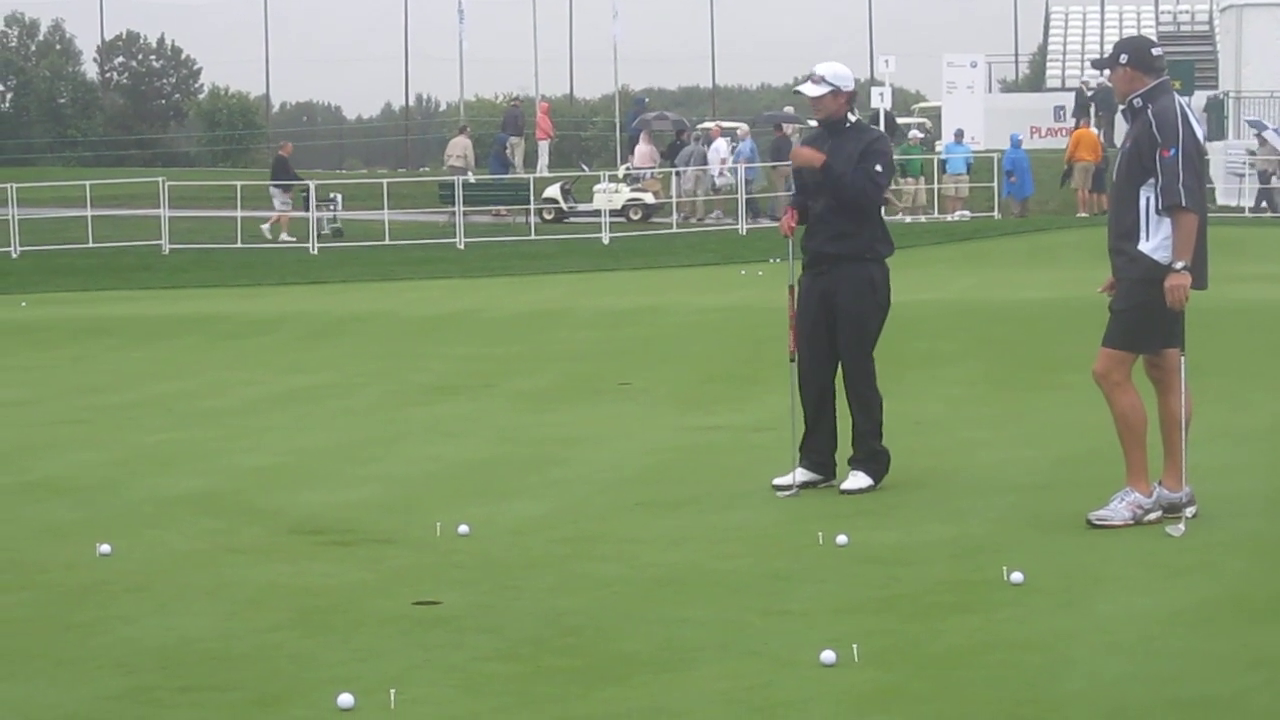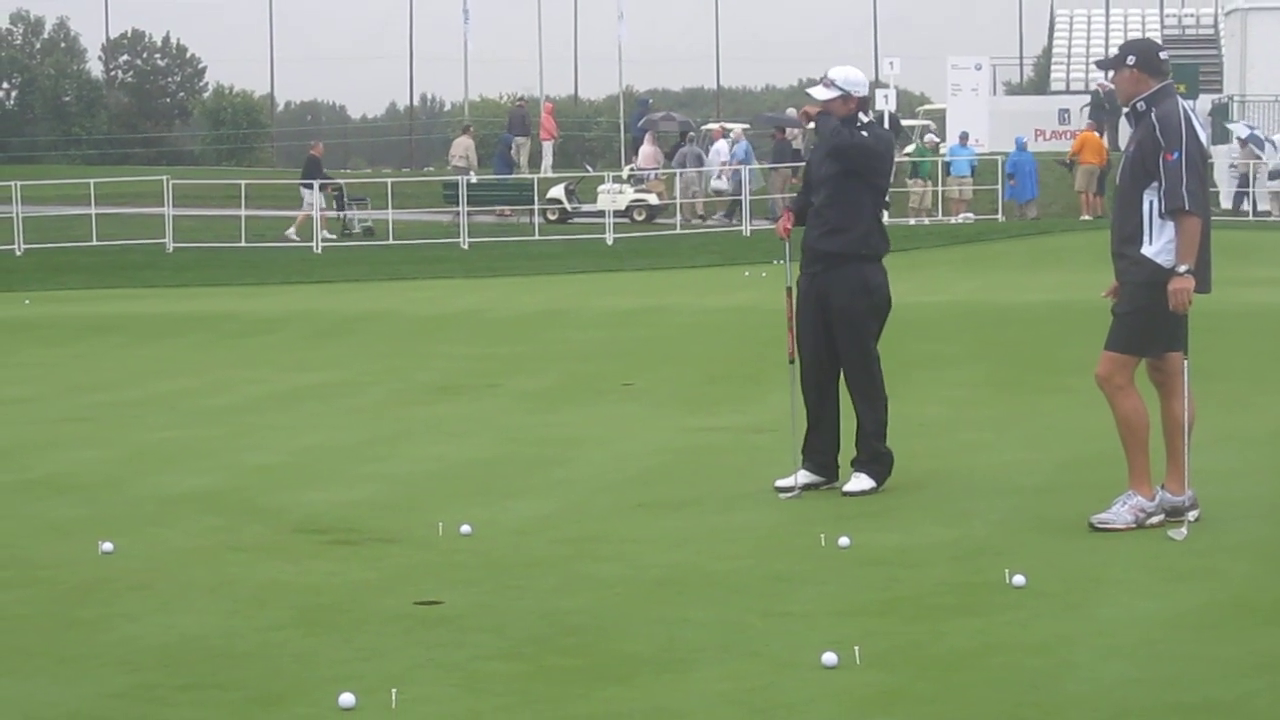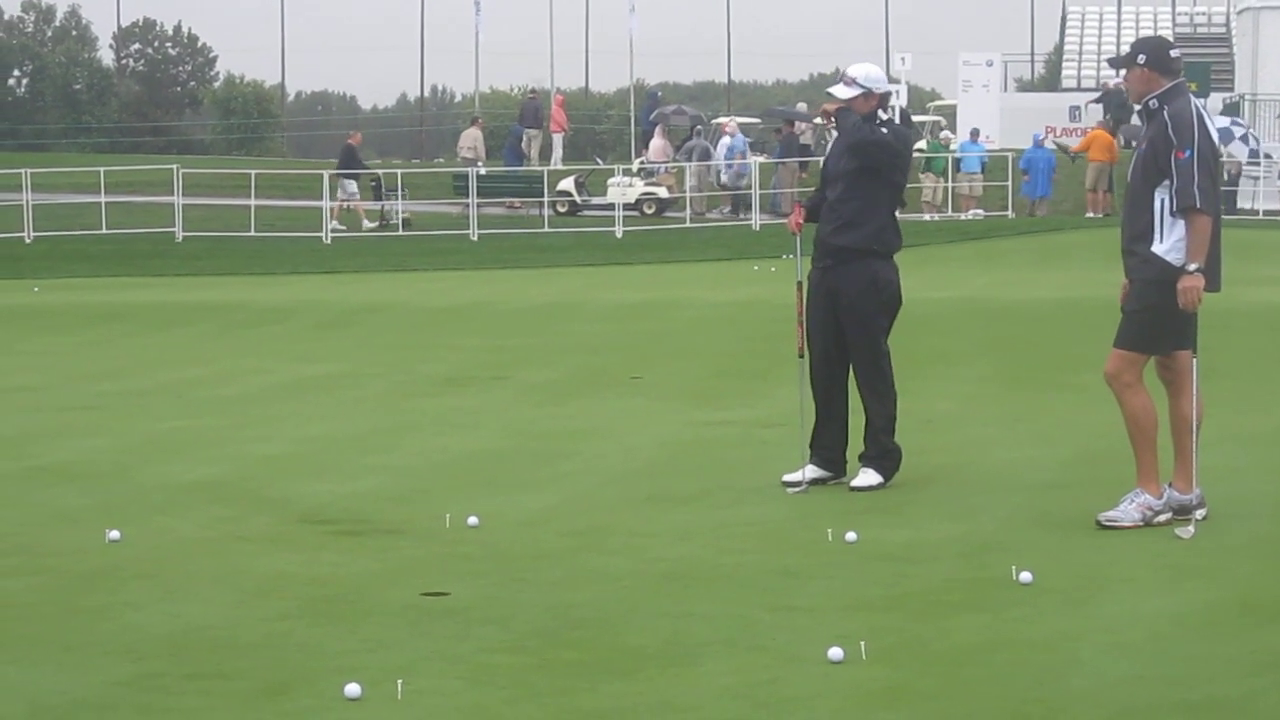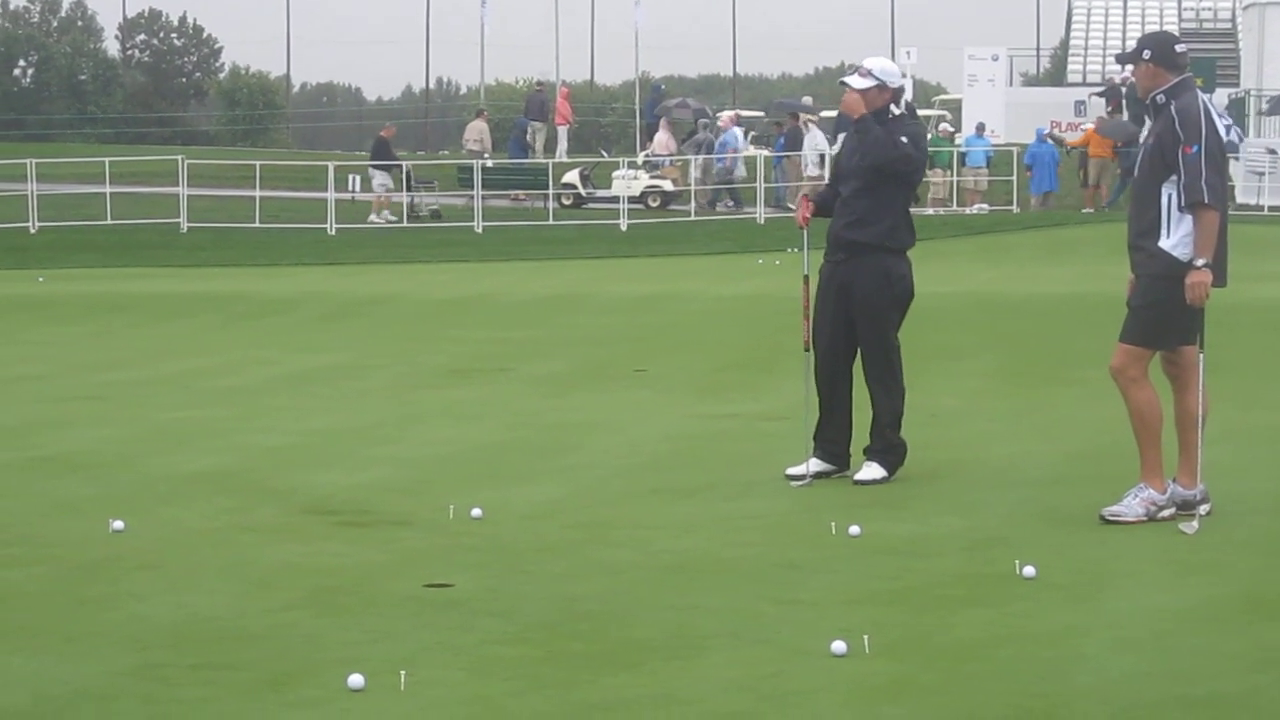
dt=0.5s
person 1, frame 1
left shoulder: (1166, 116)
right shoulder: (1150, 115)
left elbow: (1185, 198)
left wrist: (1181, 266)
right wrist: (1125, 267)
left hip: (1158, 268)
right hip: (1148, 266)
left knee: (1110, 370)
right knee: (1163, 372)
left ankle: (1140, 493)
right ankle: (1173, 490)
person 1, frame 2
left shoulder: (1169, 119)
right shoulder: (1153, 119)
left elbow: (1188, 202)
left wrist: (1184, 269)
right wrist: (1130, 271)
left hip: (1161, 272)
right hip: (1151, 271)
left knee: (1113, 374)
right knee: (1166, 376)
left ankle: (1144, 496)
right ankle: (1176, 494)
person 1, frame 3
left shoulder: (1181, 117)
right shoulder: (1165, 117)
left elbow: (1200, 200)
left wrist: (1194, 269)
right wrist: (1137, 272)
left hip: (1172, 271)
right hip: (1160, 269)
left knee: (1122, 372)
right knee: (1175, 376)
left ankle: (1151, 494)
right ankle: (1184, 492)
person 1, frame 4
left shoulder: (1189, 112)
right shoulder: (1171, 112)
left elbow: (1207, 194)
left wrist: (1203, 263)
right wrist: (1146, 265)
left hip: (1177, 266)
right hip: (1167, 264)
left knee: (1127, 366)
right knee: (1180, 370)
left ankle: (1155, 490)
right ankle: (1187, 488)
person 2, frame 1
left shoulder: (872, 142)
right shoulder: (812, 141)
left elbow: (869, 193)
left wrist: (824, 163)
right wrist: (794, 213)
left hip: (859, 269)
right hip: (817, 268)
left knee: (857, 368)
right knee: (812, 369)
left ankle: (869, 463)
right ankle: (816, 462)
person 2, frame 2
left shoulder: (876, 141)
right shoulder: (826, 141)
left elbow: (842, 145)
left wrist: (822, 117)
right wrist: (793, 214)
left hip: (856, 271)
right hip: (816, 268)
left knee: (861, 369)
right knee: (815, 370)
left ankle: (872, 464)
right ankle: (819, 463)
person 2, frame 3
left shoulder: (894, 138)
right shoulder: (845, 138)
left elbow: (864, 142)
left wrist: (842, 115)
right wrist: (806, 210)
left hip: (868, 268)
right hip: (828, 263)
left knee: (871, 365)
right knee: (825, 365)
left ankle: (880, 459)
right ankle: (826, 458)
person 2, frame 4
left shoulder: (908, 132)
right shoulder: (856, 134)
left elbow: (890, 159)
left wrist: (861, 118)
right wrist: (814, 204)
left hip: (881, 264)
right hip: (840, 258)
left knee: (880, 360)
right knee: (829, 356)
left ankle: (885, 454)
right ankle: (830, 451)
